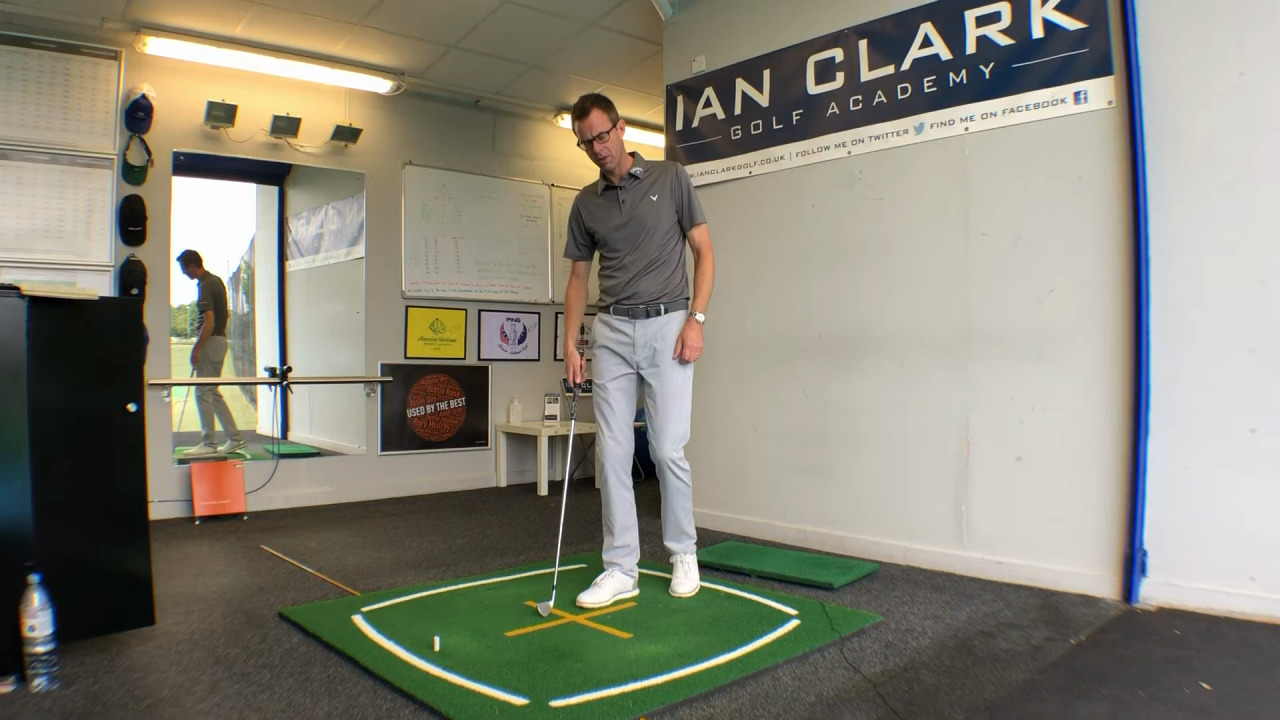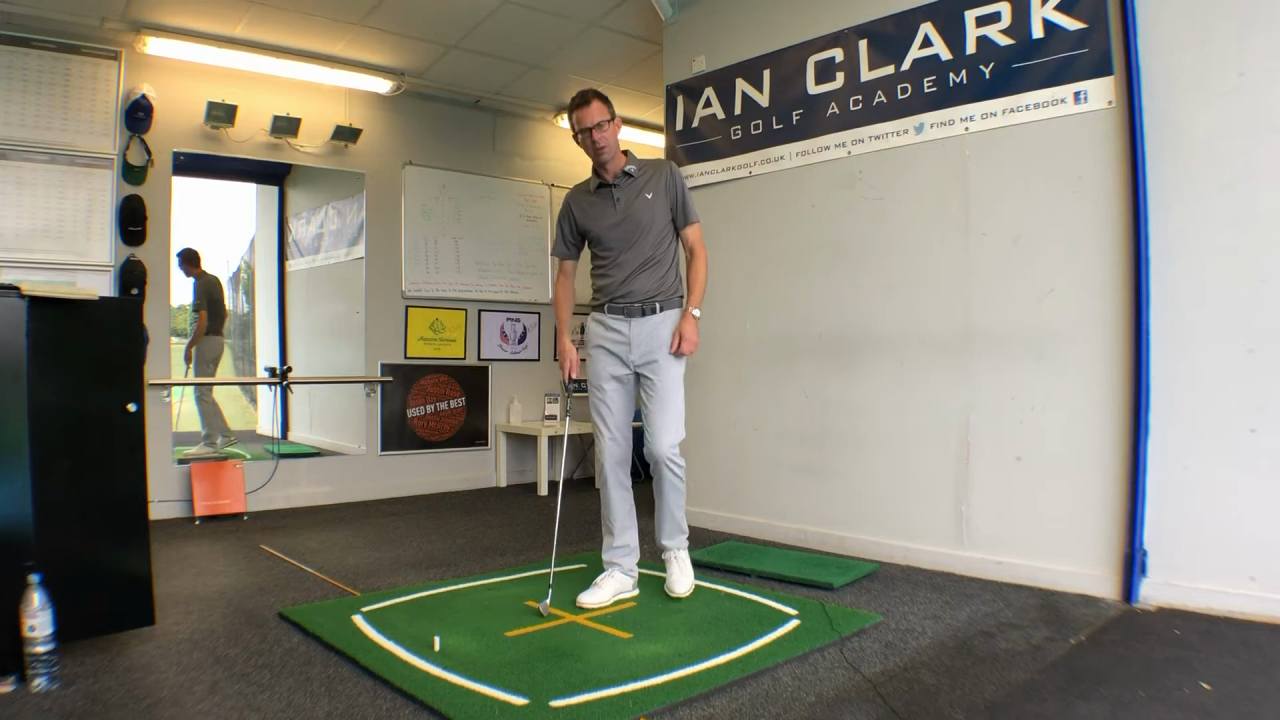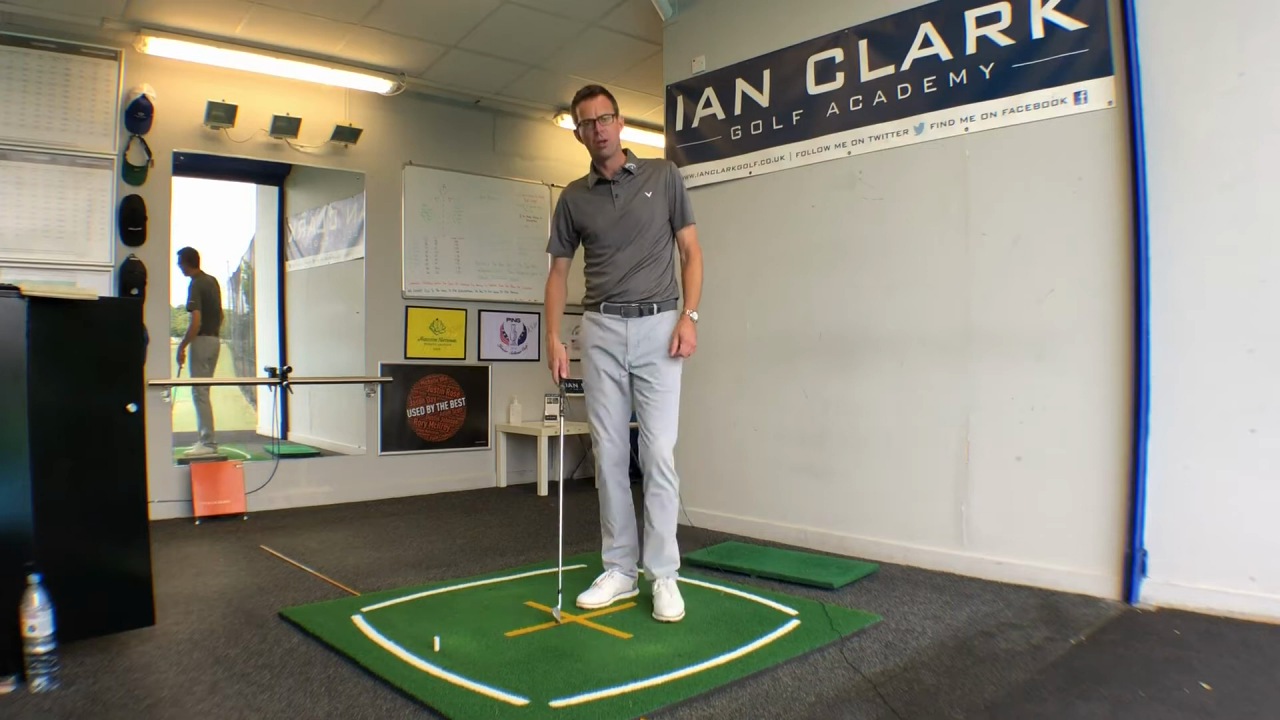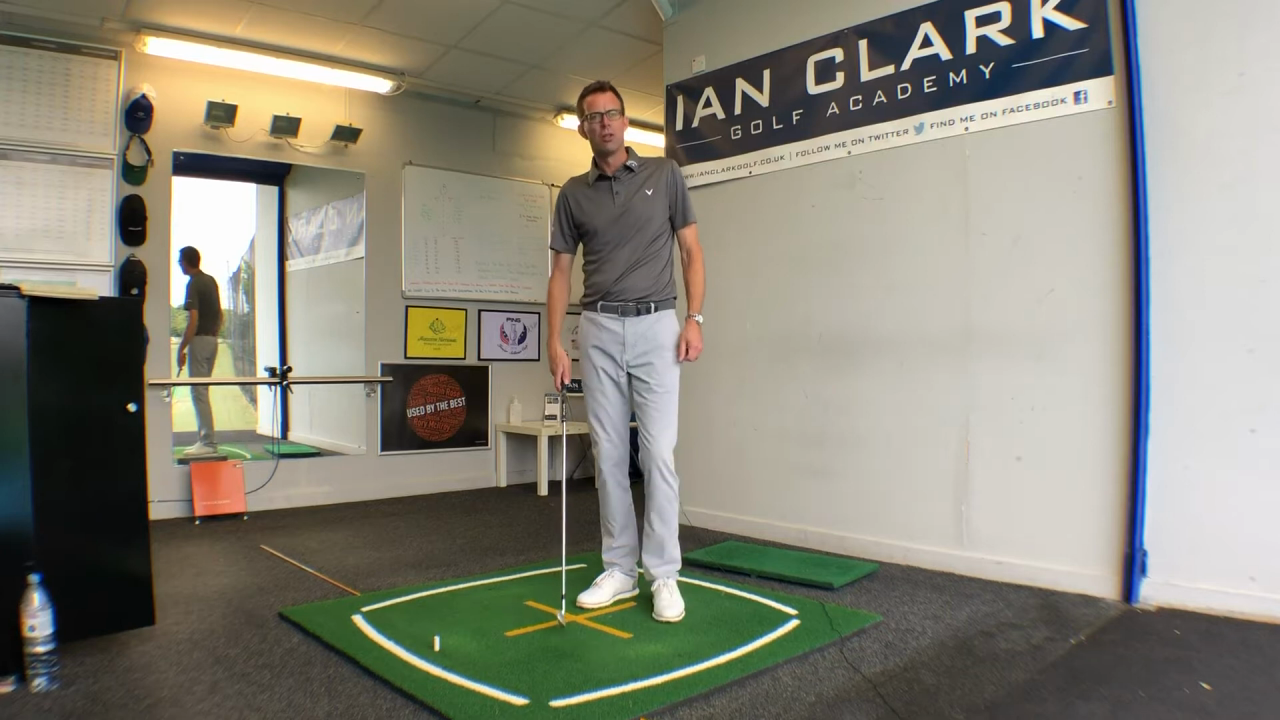
dt=0.2s
person 1, frame 1
left shoulder: (670, 177)
right shoulder: (585, 203)
left elbow: (703, 252)
right elbow: (578, 276)
left wrist: (695, 320)
right wrist: (570, 343)
left hip: (666, 326)
right hip: (611, 333)
left knee: (668, 450)
right knee: (613, 453)
left ankle: (681, 552)
right ankle: (621, 568)
person 1, frame 2
left shoulder: (664, 176)
right shoulder: (577, 201)
left elbow: (696, 250)
right elbow: (565, 275)
left wrist: (690, 313)
right wrist: (564, 338)
left hip: (661, 326)
right hip: (606, 332)
left knee: (664, 446)
right knee: (612, 453)
left ankle: (674, 551)
right ankle: (620, 568)
person 1, frame 3
left shoulder: (663, 175)
right shoulder: (573, 196)
left elbow: (691, 250)
right elbow: (559, 272)
left wrist: (688, 315)
right wrist: (553, 338)
left hip: (656, 325)
right hip: (601, 330)
left knee: (659, 452)
right knee: (610, 454)
left ankle: (663, 575)
right ankle: (619, 569)
person 1, frame 4
left shoulder: (664, 174)
right shoulder: (573, 193)
left elbow: (691, 251)
right elbow: (561, 271)
left wrist: (693, 318)
right wrist: (554, 341)
left hip: (655, 325)
right hip: (598, 329)
left knee: (658, 453)
right knee: (609, 454)
left ankle: (664, 575)
right ankle: (620, 569)
person 2, frame 1
left shoulder: (205, 286)
right shoulder: (216, 280)
left elbow: (209, 322)
left wrist: (196, 349)
left hip: (211, 341)
right hip: (220, 339)
left knee: (203, 393)
right knee: (213, 392)
left ankle: (208, 443)
right ankle: (235, 437)
person 2, frame 2
left shoulder: (200, 285)
right shoulder: (214, 280)
left elbow: (202, 323)
right elbow: (222, 313)
left wrist: (189, 347)
left hip: (207, 340)
right hip: (218, 338)
left knee: (202, 393)
right knee: (205, 391)
left ankle: (209, 442)
right ankle: (225, 434)
person 2, frame 3
left shoulder: (195, 285)
right shoulder: (212, 281)
left elbow: (196, 322)
right elbow: (220, 314)
left wrist: (182, 347)
left hip: (202, 340)
right hip: (214, 339)
left knee: (200, 392)
right knee: (202, 391)
left ankle: (208, 443)
right ankle: (205, 439)
person 2, frame 4
left shoulder: (193, 284)
right shoulder: (210, 281)
left elbow: (193, 321)
right elbow: (219, 315)
left wrist: (181, 348)
left hip: (199, 340)
right hip: (212, 340)
left knee: (199, 392)
right knee: (201, 391)
left ankle: (208, 442)
right ankle: (205, 439)
